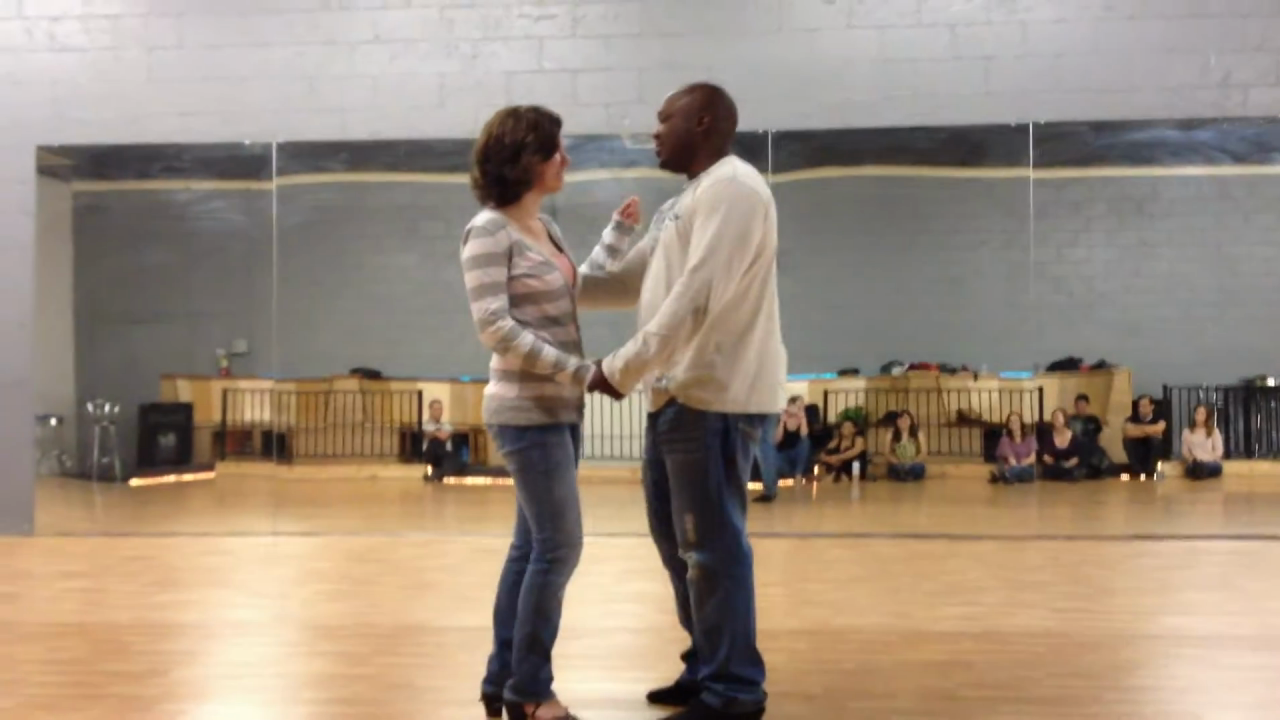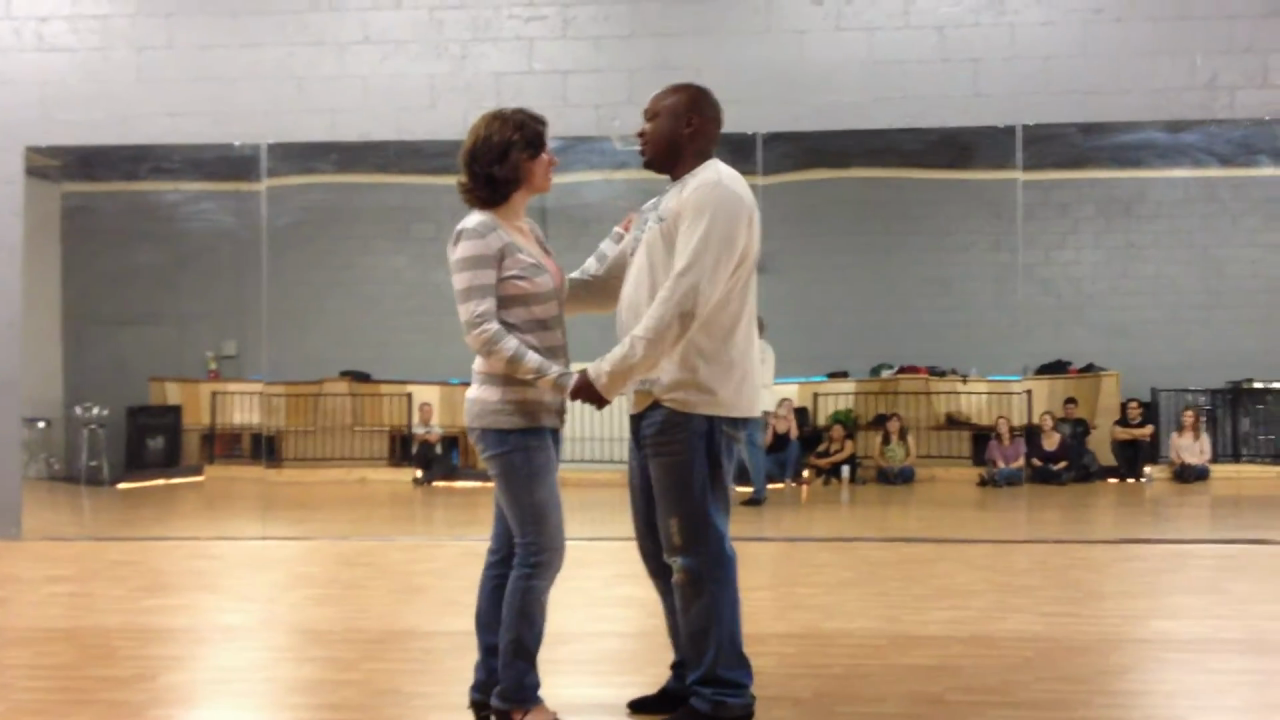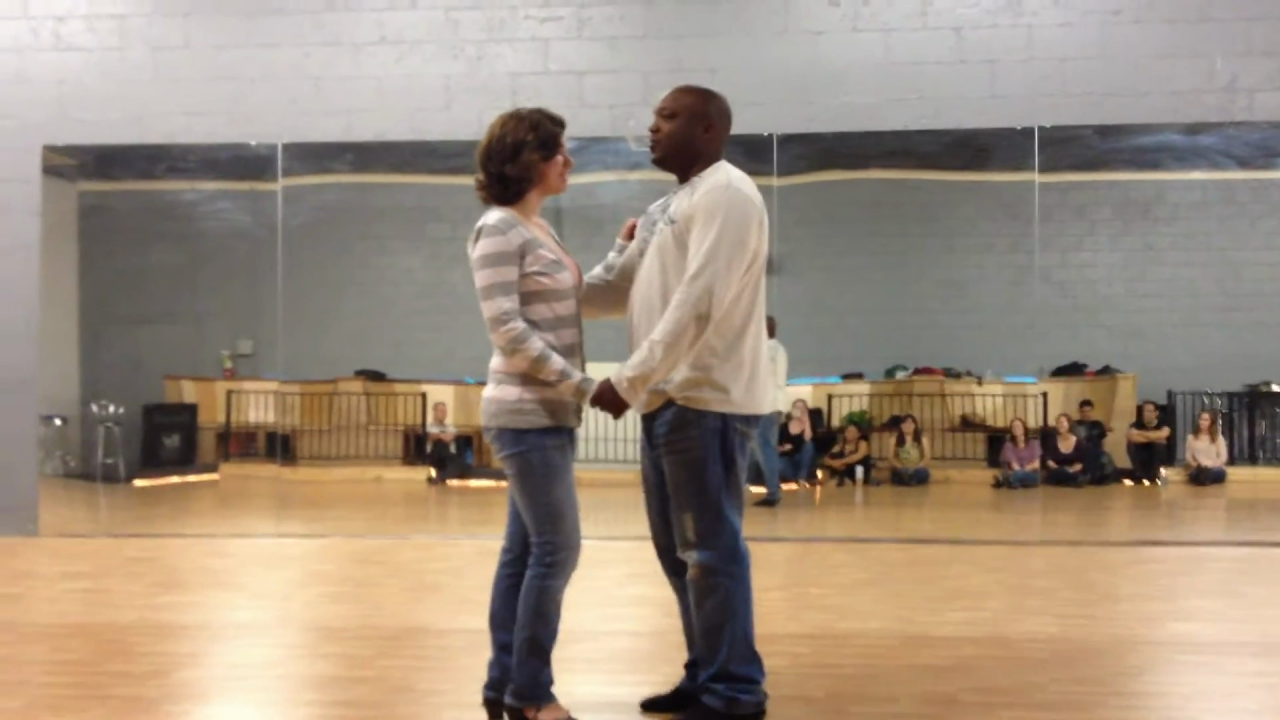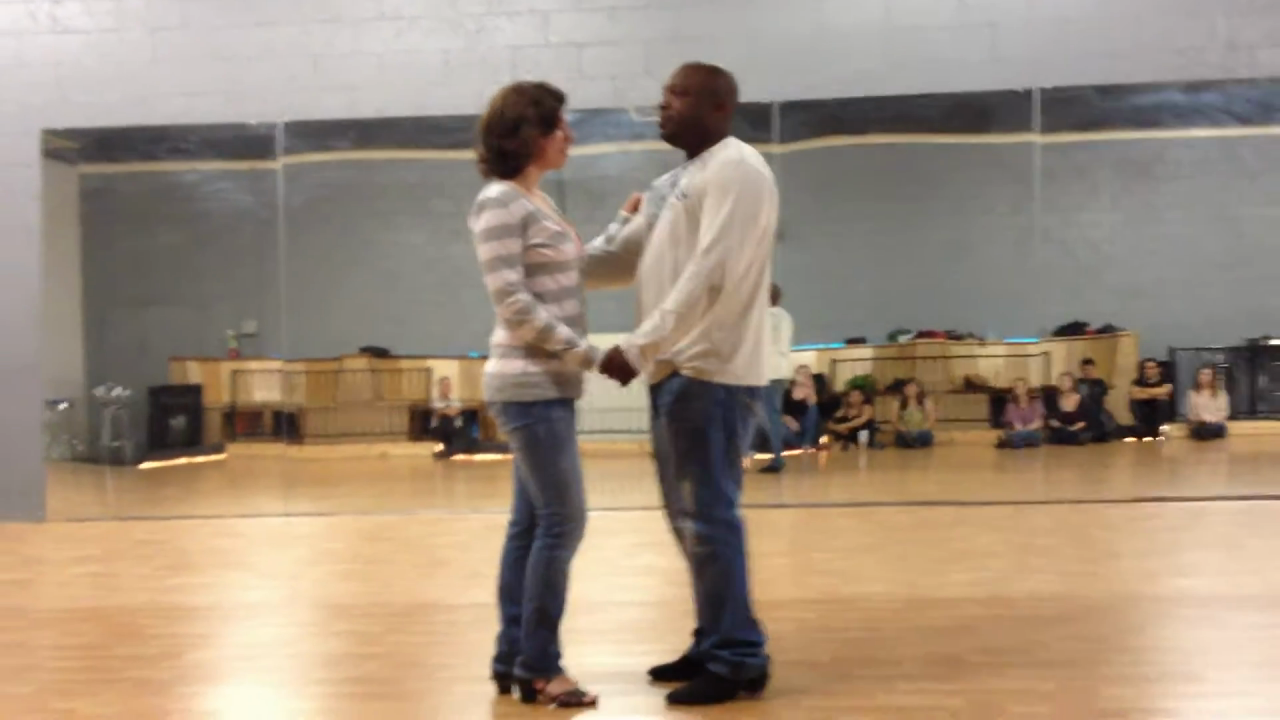
dt=0.4s
person 1, frame 1
left shoulder: (731, 188)
right shoulder: (695, 197)
left elbow: (696, 298)
right elbow: (637, 279)
left wrist: (620, 369)
left hip: (716, 399)
right hip: (682, 395)
left knee: (711, 546)
right knee: (677, 538)
right ankle: (707, 666)
person 1, frame 2
left shoulder: (716, 191)
right shoulder: (669, 202)
left elbow: (683, 302)
right elbow: (611, 280)
left wrist: (606, 375)
left hip: (696, 403)
right hip: (659, 400)
left knee: (696, 552)
right knee: (664, 548)
person 1, frame 3
left shoulder: (725, 194)
right shoulder: (669, 207)
left elbow: (698, 303)
left wrist: (628, 381)
left hip: (707, 402)
right hip: (669, 401)
left knee: (710, 549)
right knee: (680, 549)
person 1, frame 4
left shoulder: (736, 169)
right shoulder: (676, 181)
left elbow: (710, 276)
right elbow: (624, 257)
left wrist: (638, 347)
left hip: (710, 373)
right hip: (678, 370)
left knee: (708, 517)
right knee: (692, 517)
left ankle: (737, 658)
right ankle: (715, 645)
person 2, frame 1
left shoulder: (544, 227)
right shoulder: (488, 231)
left elbow: (578, 294)
right elbow: (495, 328)
left wrist: (620, 232)
right wrist: (581, 371)
left hip: (557, 410)
right hip: (526, 411)
left knee: (531, 547)
right knee: (559, 546)
person 2, frame 2
left shoulder: (528, 230)
right shoulder: (479, 232)
left elbow: (563, 298)
right elbow: (481, 332)
right wrist: (561, 378)
left hip: (536, 415)
right hip: (510, 415)
left knee: (510, 551)
right knee: (540, 551)
person 2, frame 3
left shoulder: (540, 229)
right shoulder: (498, 228)
left elbow: (578, 304)
right elbow: (506, 329)
left wrist: (624, 252)
right wrist: (582, 384)
left hip: (548, 413)
right hip: (526, 412)
left knee: (525, 551)
right knee: (557, 550)
person 2, frame 4
left shoulder: (540, 201)
right shoulder: (499, 201)
left elbow: (575, 278)
right elbow: (512, 302)
left wrist: (626, 223)
right wrist: (588, 353)
left hip: (548, 384)
right hip: (530, 385)
left knee: (532, 523)
right knee: (562, 521)
left ankle: (513, 657)
right ankle: (538, 664)
